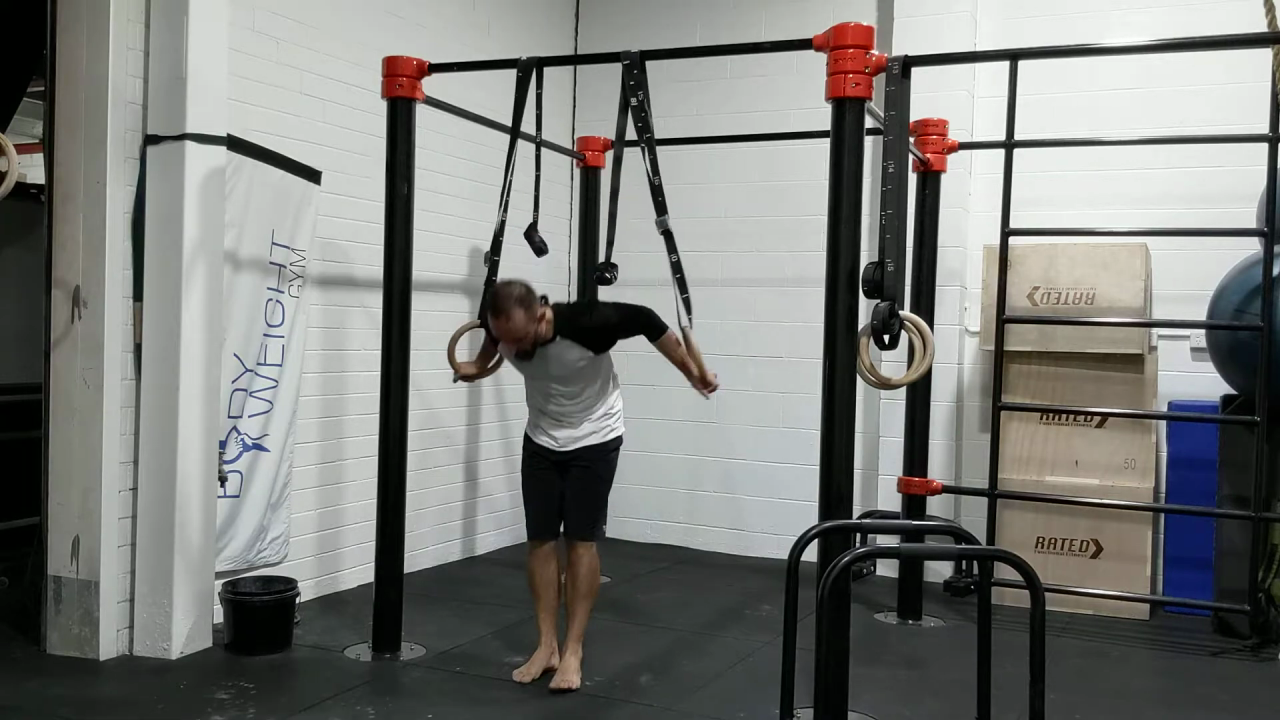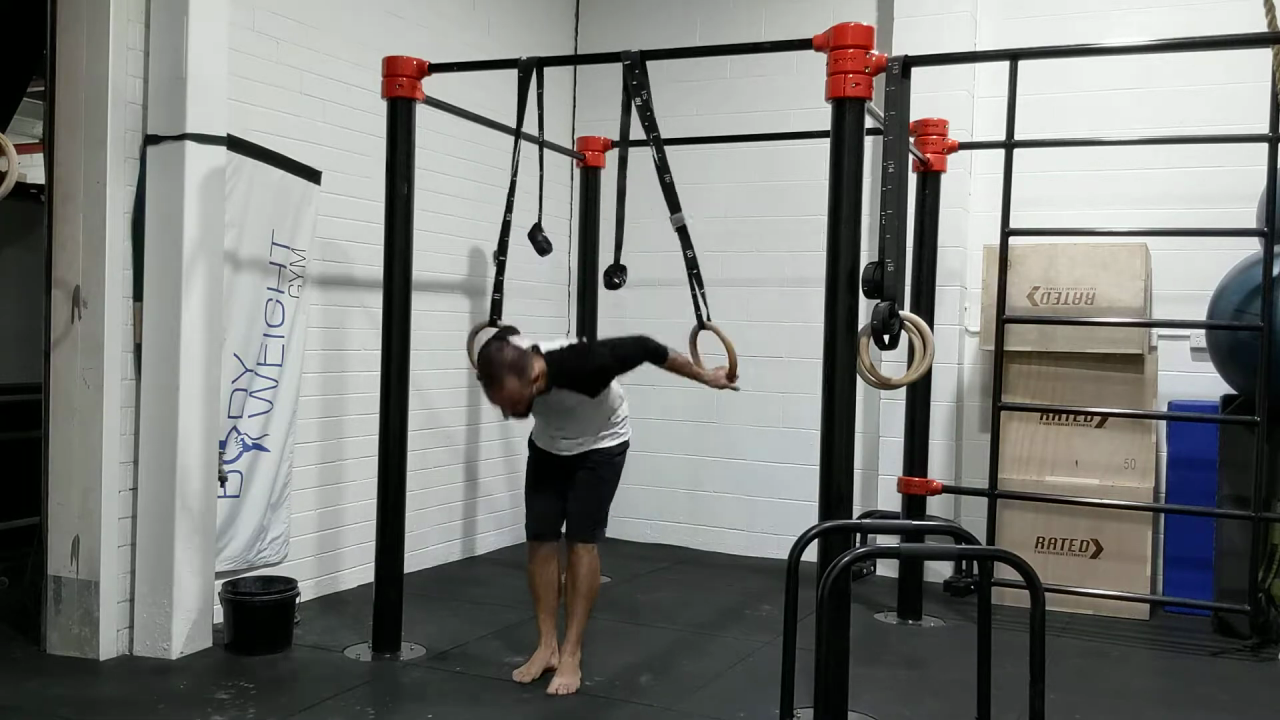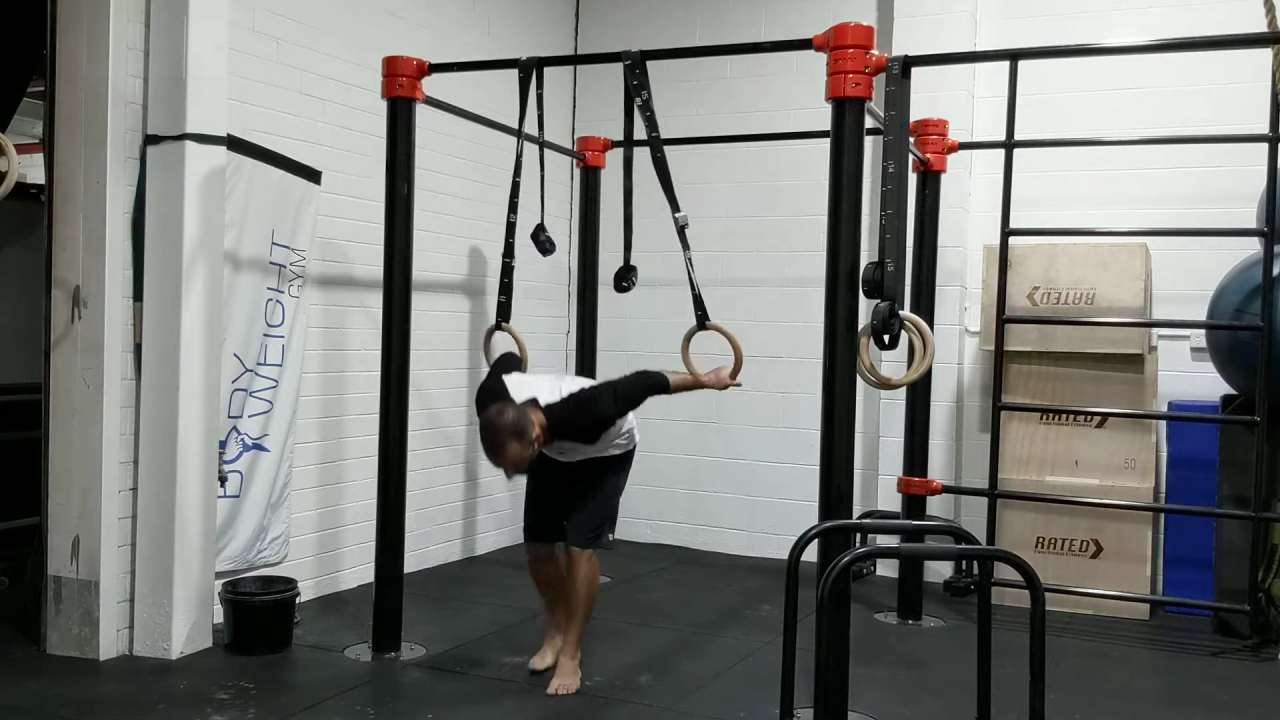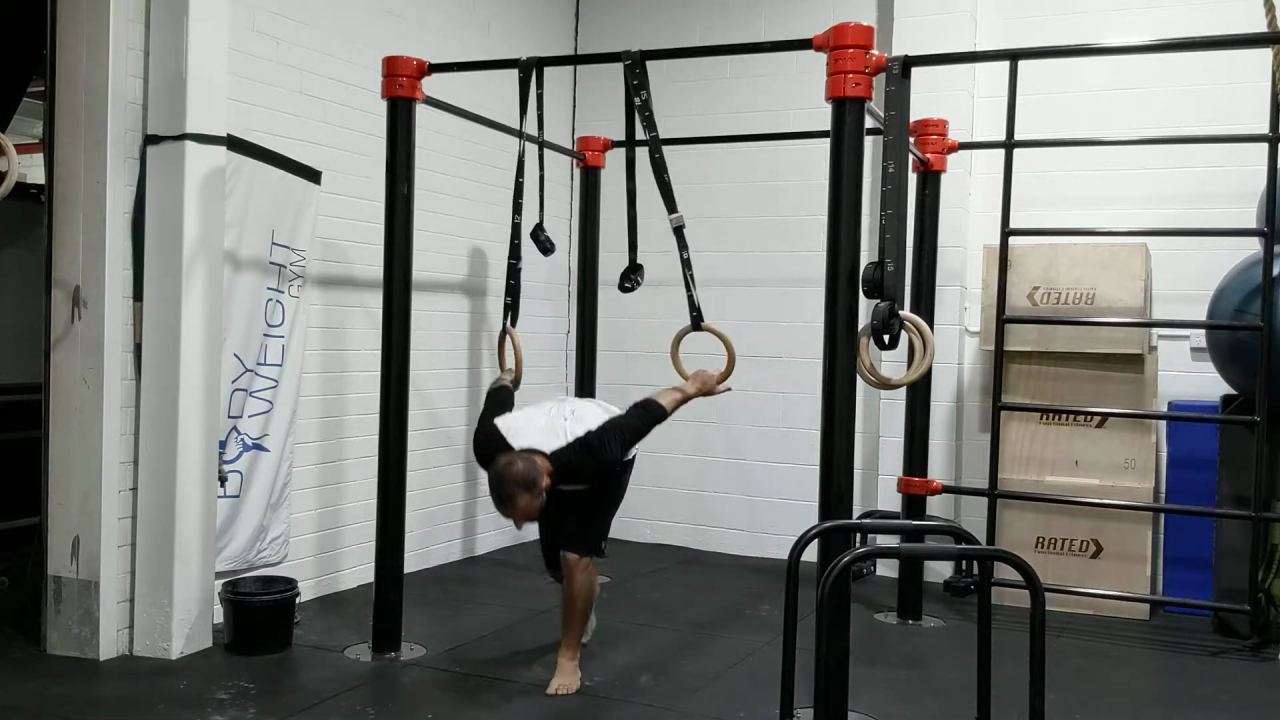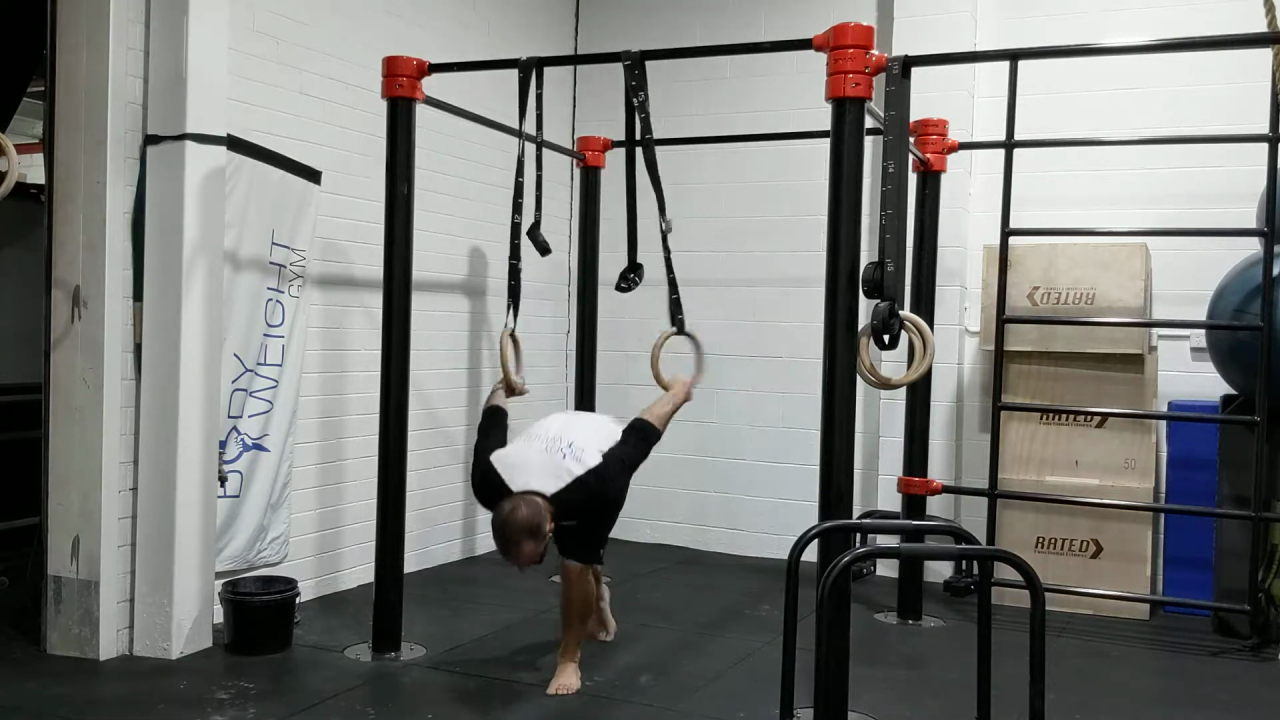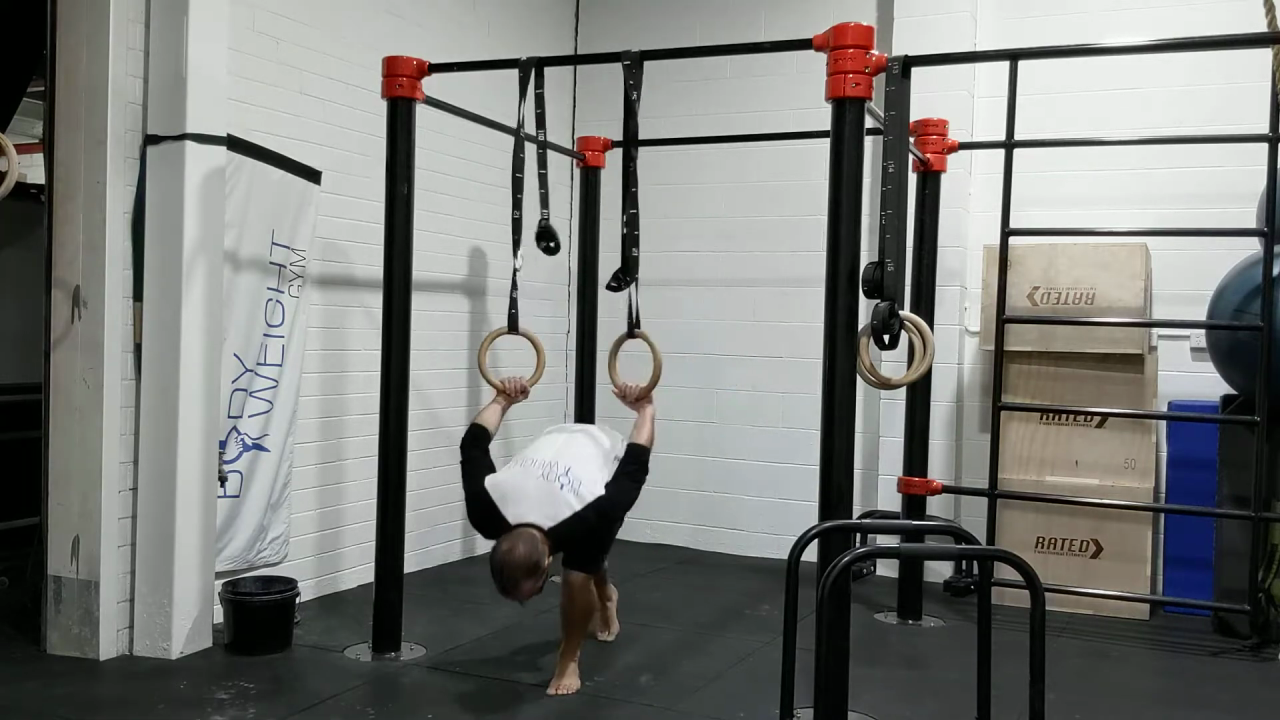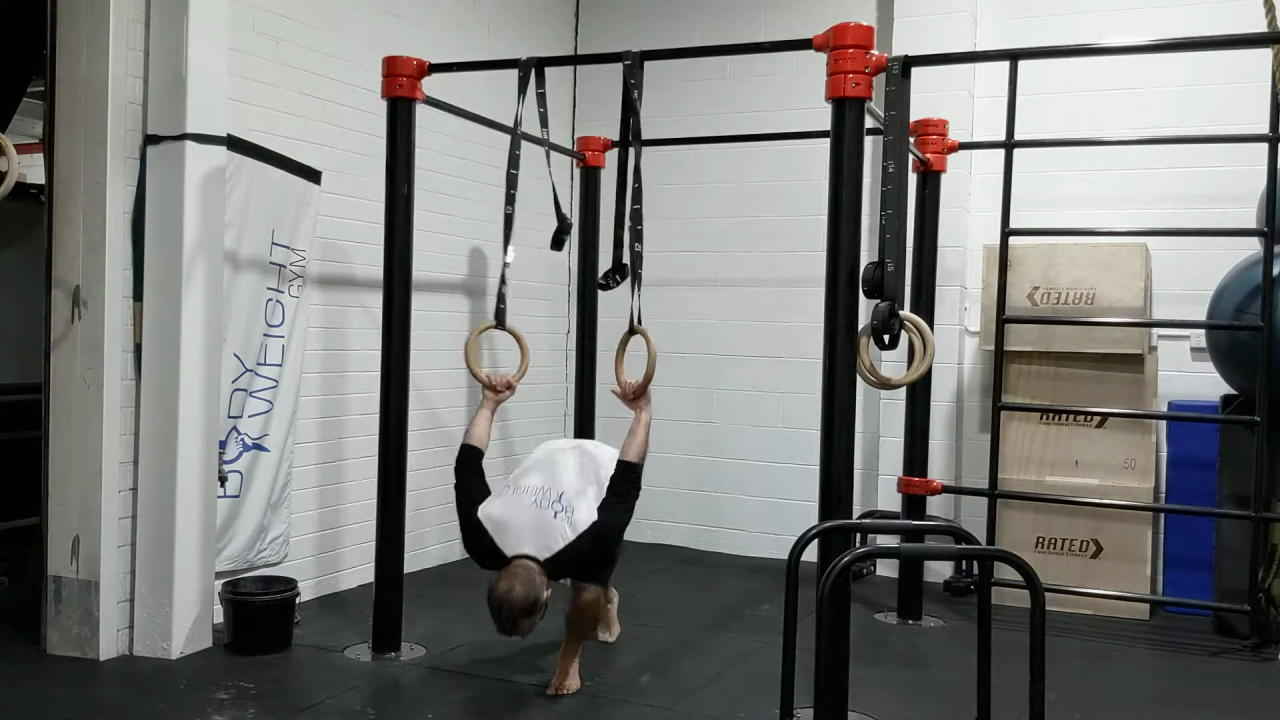
dt=0.2s
person 1, frame 1
left shoulder: (587, 323)
right shoulder: (506, 326)
left elbow: (649, 323)
left wrist: (694, 376)
right wrist: (478, 365)
left hip: (594, 437)
right hip: (541, 438)
left knee: (581, 539)
right knee: (540, 538)
left ankle: (573, 652)
right ankle: (546, 645)
person 1, frame 2
left shoulder: (584, 366)
right shoulder: (501, 361)
left elbow: (647, 349)
right elbow: (508, 334)
left wrist: (705, 376)
left hip: (601, 444)
right hip: (547, 445)
left knee: (582, 542)
right knee: (540, 540)
left ankle: (571, 656)
right ankle: (547, 647)
person 1, frame 3
left shoulder: (586, 413)
right shoulder: (492, 404)
left elbow: (645, 382)
right elbow: (509, 361)
left wrist: (705, 381)
left hip: (607, 452)
right hip: (554, 454)
left knee: (580, 546)
right knee: (538, 543)
left ankle: (570, 657)
right ankle: (555, 633)
person 1, frame 4
left shoulder: (595, 455)
right shoulder: (489, 447)
left elbow: (643, 414)
right elbow: (500, 390)
left wrist: (692, 389)
right wrist: (505, 380)
left hip: (607, 460)
right hip: (557, 466)
left knee: (576, 555)
right knee: (555, 561)
left ankle: (569, 658)
right ankle: (584, 603)
person 1, frame 5
left shoulder: (595, 490)
right shoulder: (489, 487)
left elbow: (638, 438)
right elbow: (492, 421)
left wrist: (677, 395)
right wrist: (501, 389)
left hip: (607, 447)
left knee: (575, 562)
right knee: (580, 558)
left ankle: (568, 659)
right ankle: (597, 595)
person 1, frame 6
left shoulder: (589, 519)
right shoulder: (486, 514)
left elbow: (633, 471)
right elbow: (472, 447)
left wrist: (646, 409)
right wrist: (502, 401)
left hip: (606, 455)
left knee: (577, 573)
right knee: (585, 560)
left ankle: (569, 660)
right ankle: (605, 597)
person 1, frame 7
left shoulder: (584, 547)
right shoulder: (482, 541)
left elbow: (626, 485)
right elbow: (467, 465)
left wrist: (643, 412)
right wrist: (489, 402)
left hip: (603, 468)
left knee: (587, 591)
left ankle: (569, 660)
right ankle: (606, 598)
